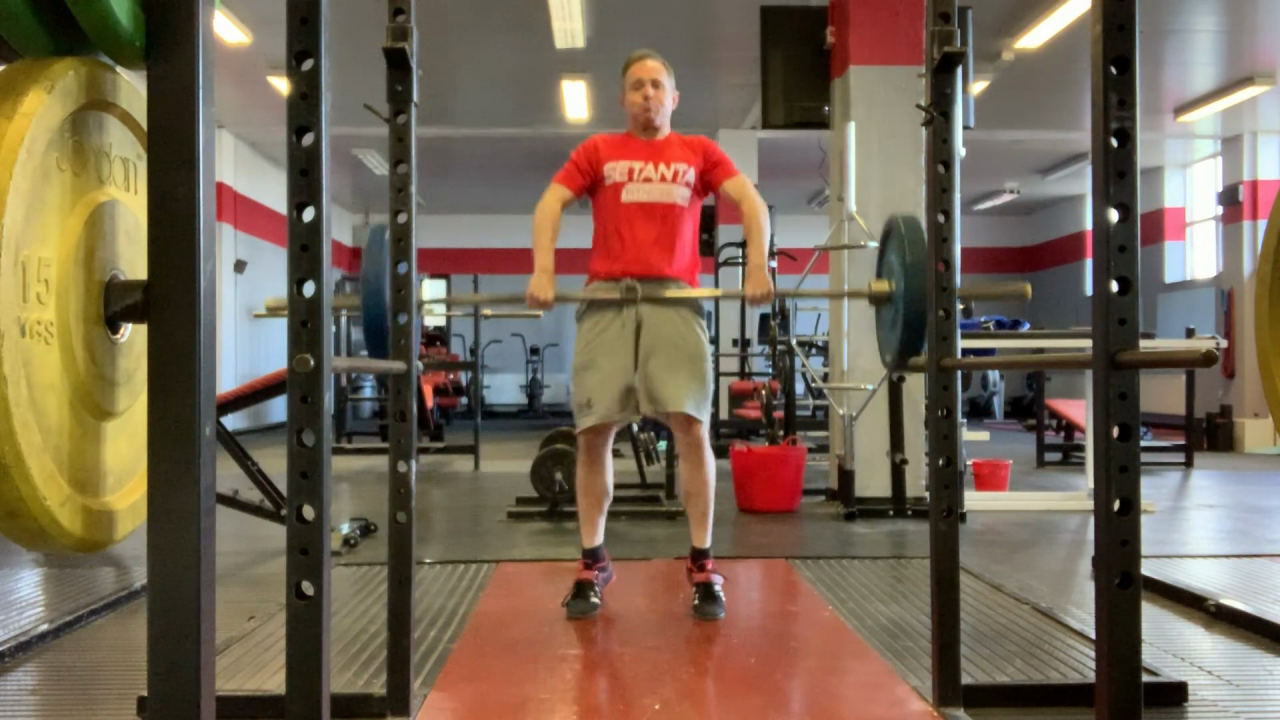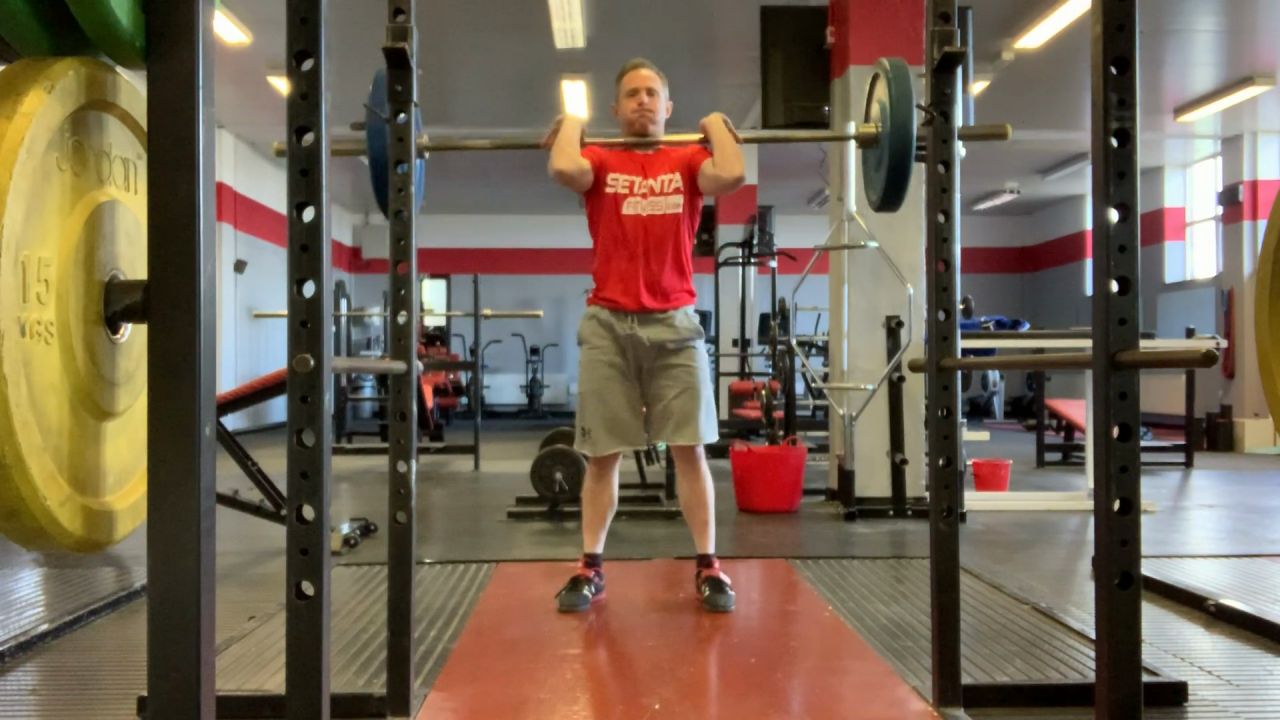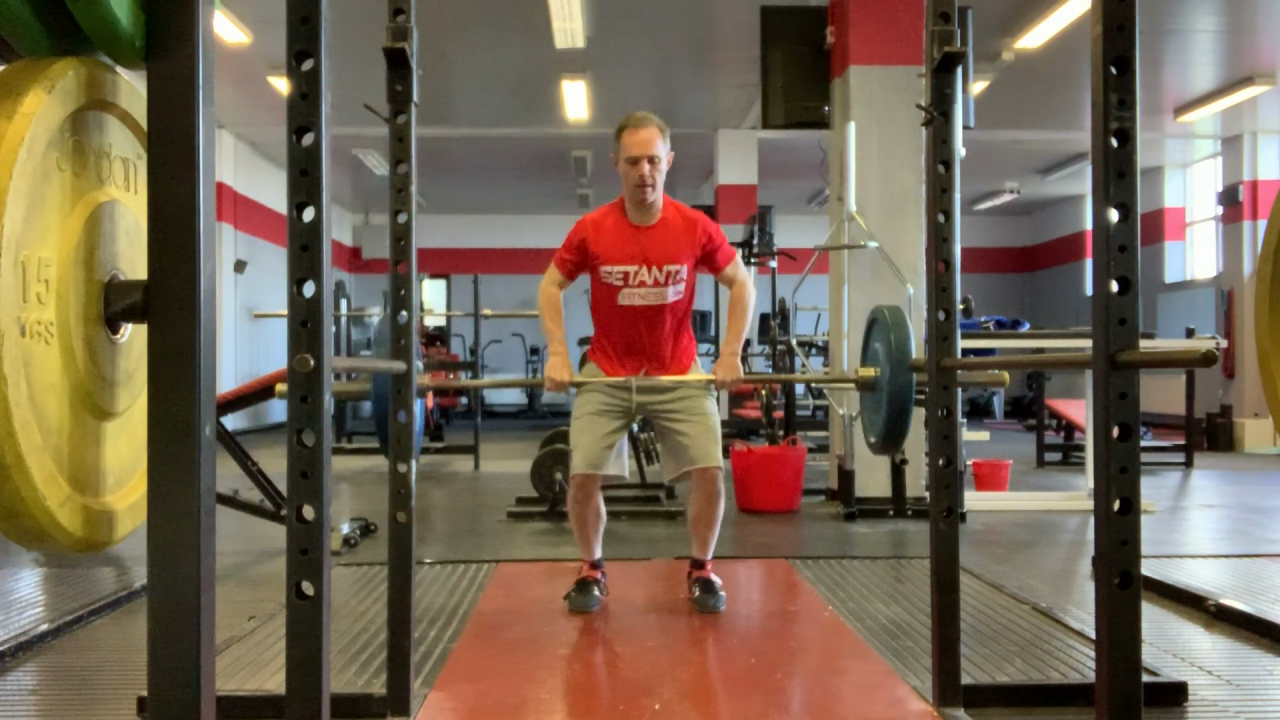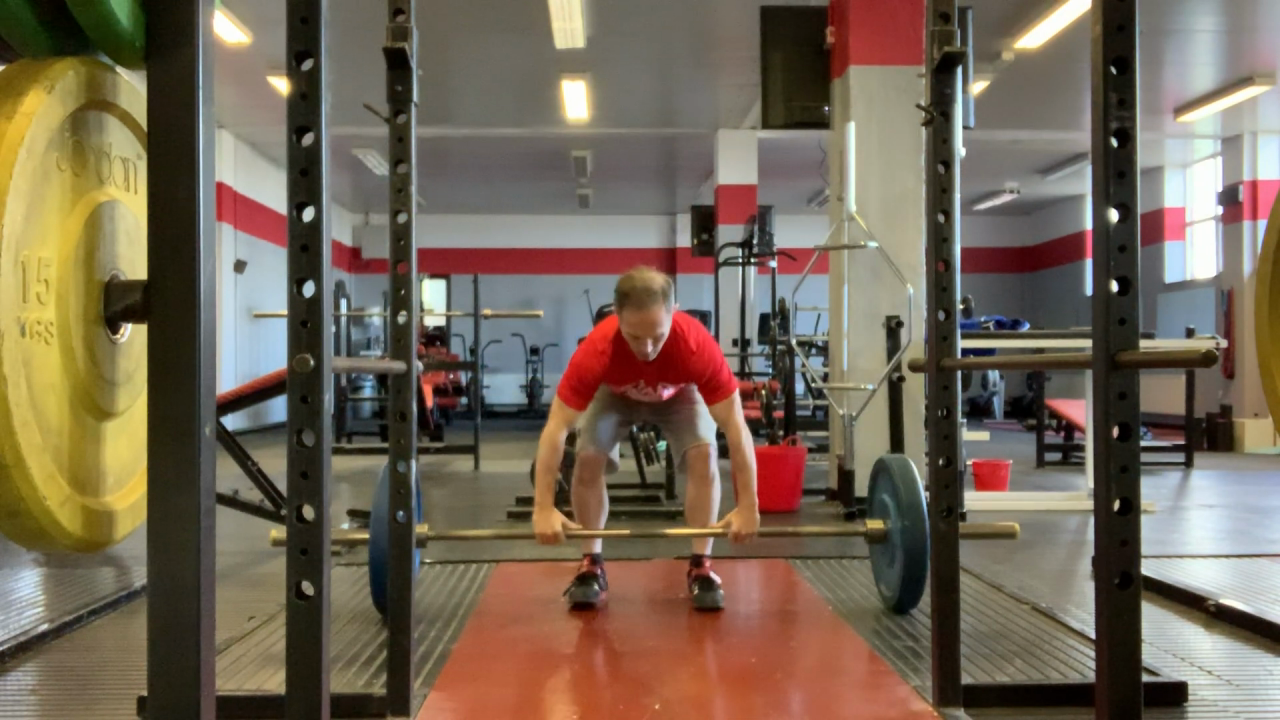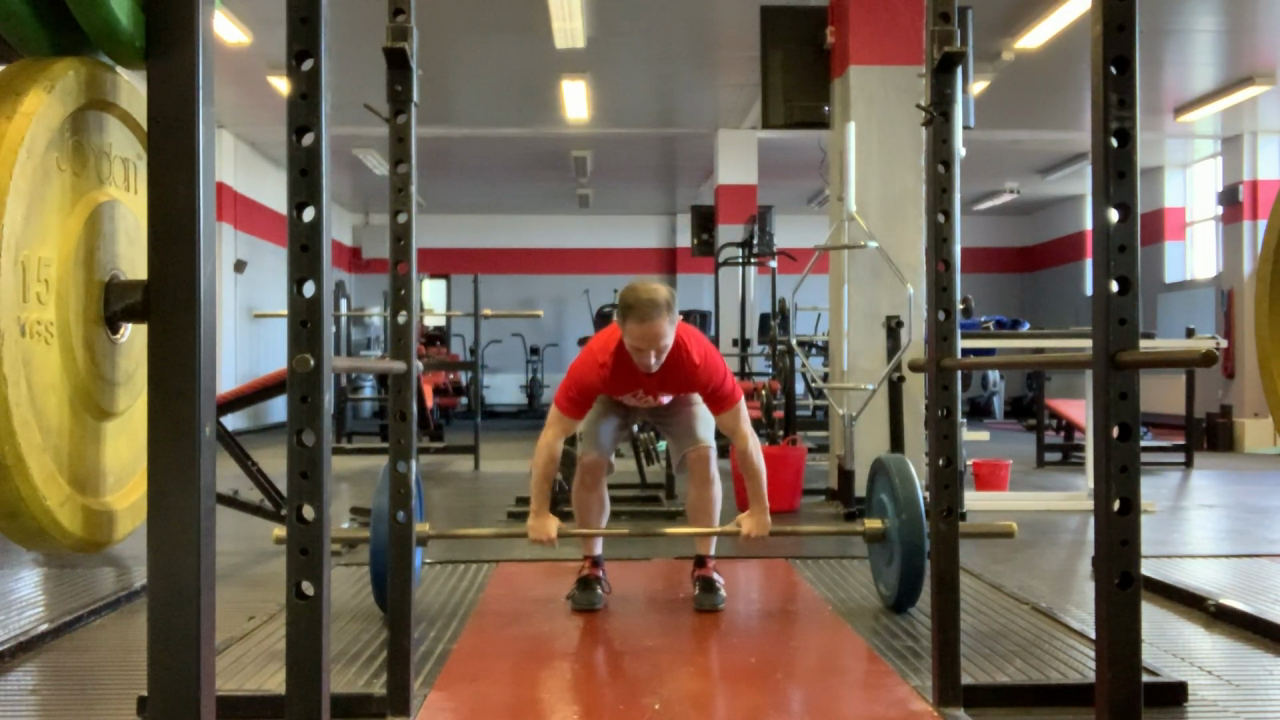
dt=1s
person 1, frame 1
left shoulder: (699, 152)
right shoulder: (598, 150)
left elbow: (751, 203)
right elbow: (550, 204)
left wrist: (757, 267)
right wrist: (543, 271)
left hip: (675, 304)
right hip: (606, 305)
left knee: (691, 432)
right knee: (593, 437)
left ankle: (702, 566)
right ankle: (593, 563)
person 1, frame 2
left shoulder: (689, 159)
right shoulder: (599, 160)
left elbow: (732, 176)
right elbow: (563, 169)
left wrist: (718, 128)
right wrist: (569, 127)
left hip: (674, 322)
right hip: (608, 322)
left knee: (689, 448)
right knee: (603, 453)
left ankle: (707, 566)
right ankle: (590, 568)
person 1, frame 3
left shoulder: (696, 227)
right shoulder: (591, 229)
left elbow: (741, 283)
right elbow: (551, 284)
left wrist: (730, 356)
right wrist: (557, 355)
left hip: (679, 376)
right hip: (605, 376)
left knee: (709, 472)
right knee: (581, 477)
left ankle: (701, 570)
right ankle: (591, 570)
person 1, frame 4
left shoulder: (699, 346)
right shoulder: (595, 351)
left elbow: (736, 427)
right elbow: (555, 429)
left wrist: (747, 506)
right wrist: (543, 508)
left hip: (678, 393)
right hip: (614, 393)
left knee: (703, 454)
right knee: (589, 457)
left ankle: (700, 567)
right ankle: (591, 566)
person 1, frame 5
left shoulder: (702, 358)
right shoulder: (594, 361)
left elbow: (742, 434)
right elbow: (553, 435)
left wrist: (759, 509)
right wrist: (539, 512)
left hip: (677, 396)
right hip: (613, 398)
left knee: (703, 457)
right knee: (590, 462)
left ankle: (705, 568)
right ankle: (592, 568)
